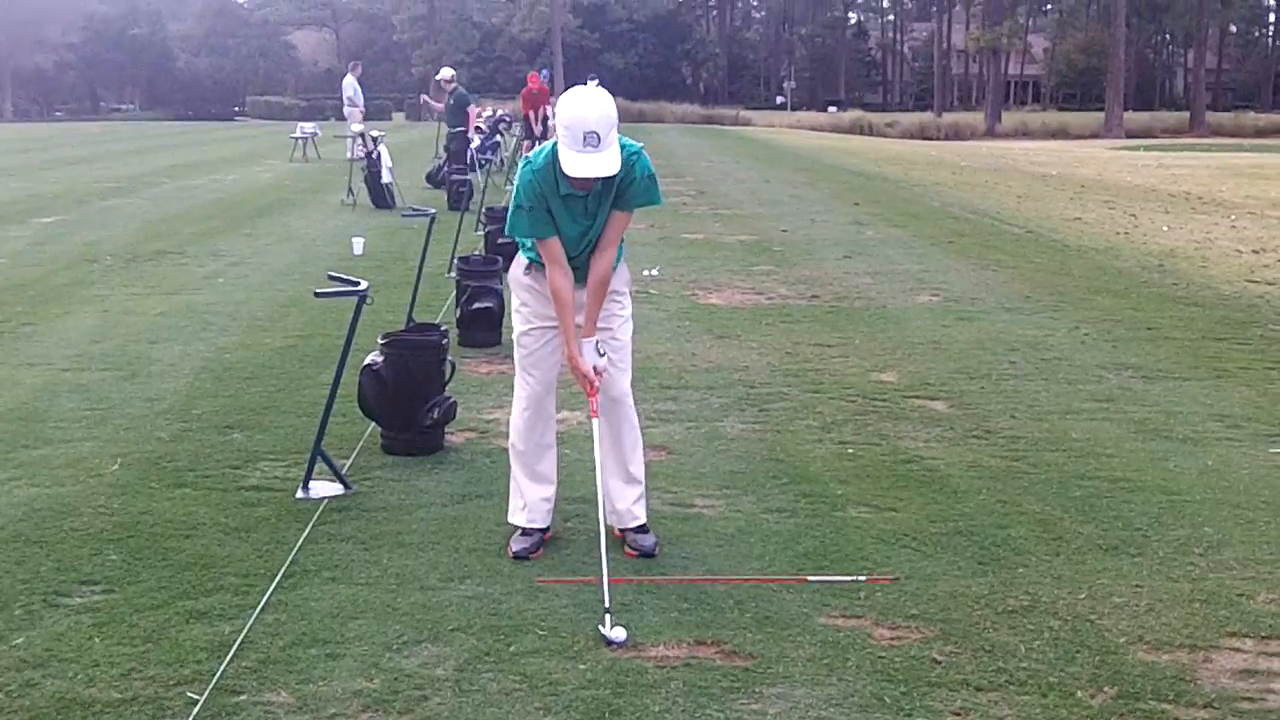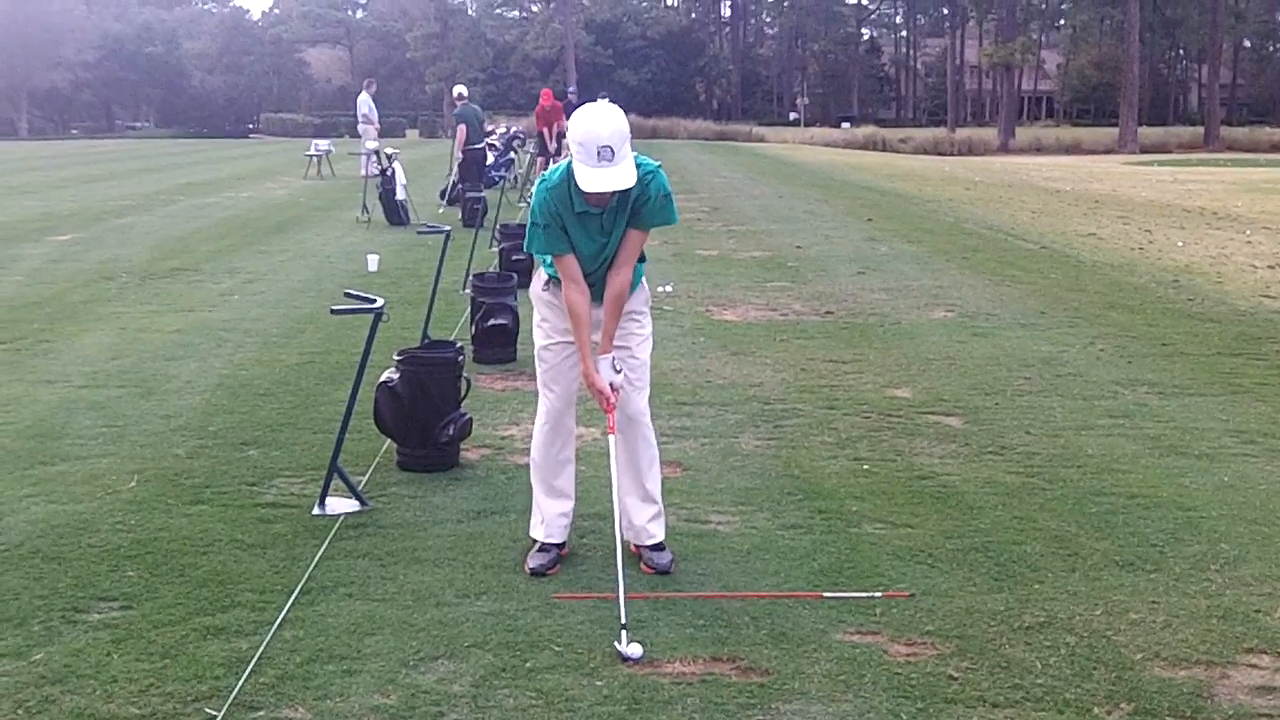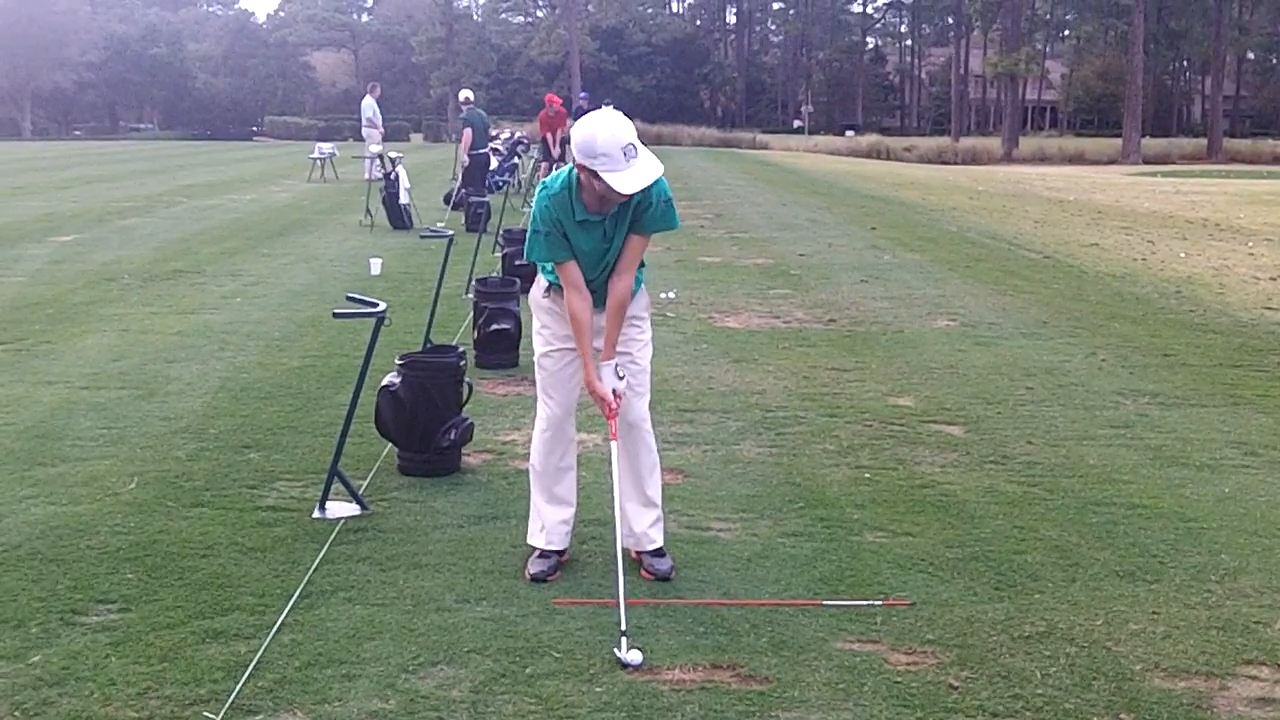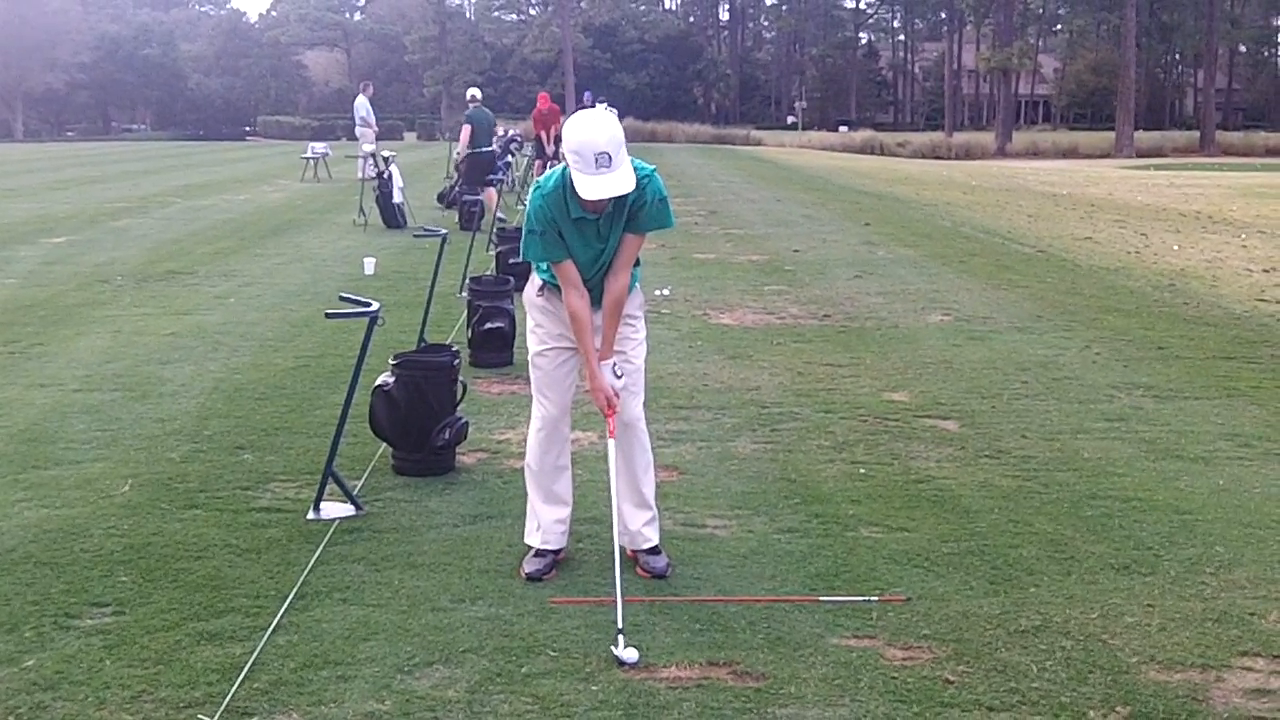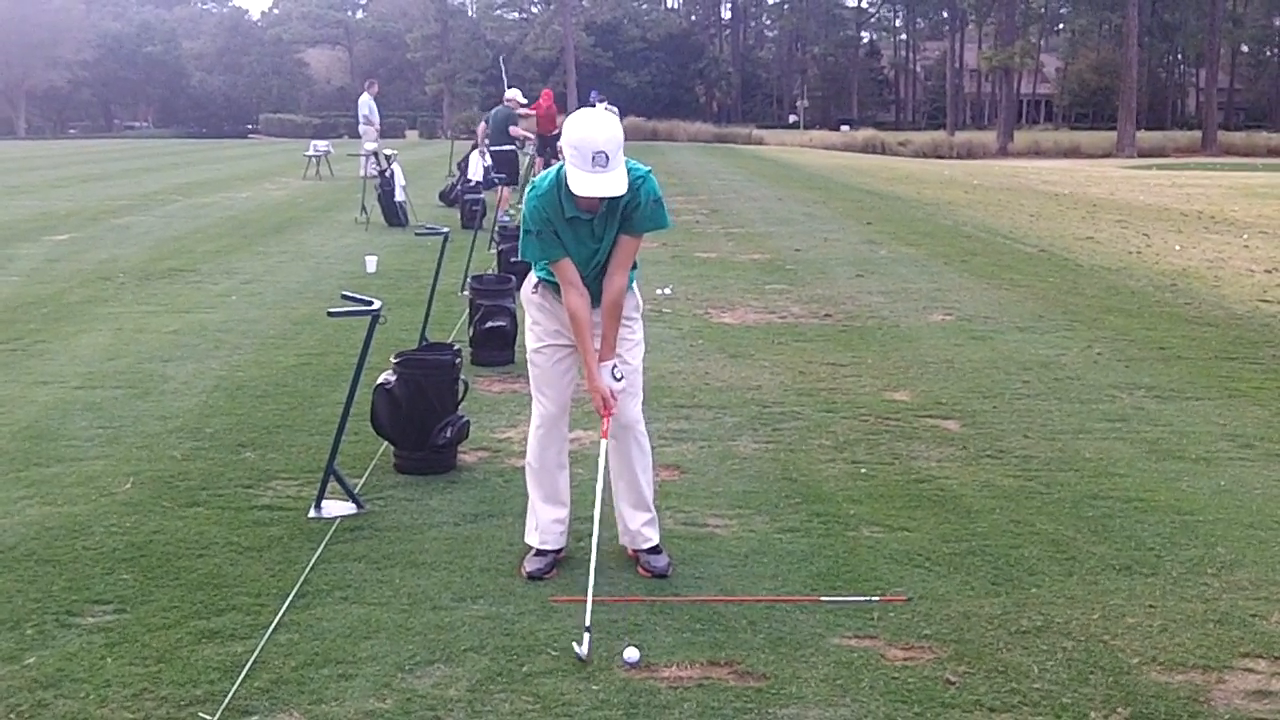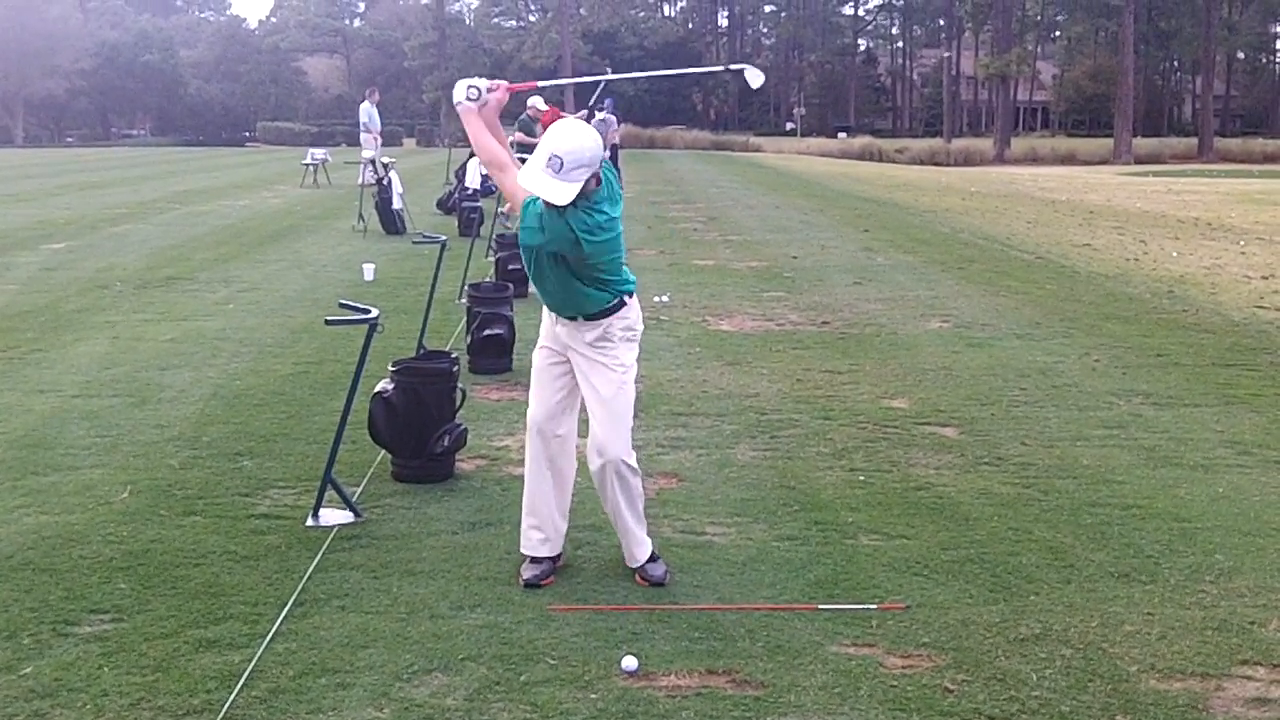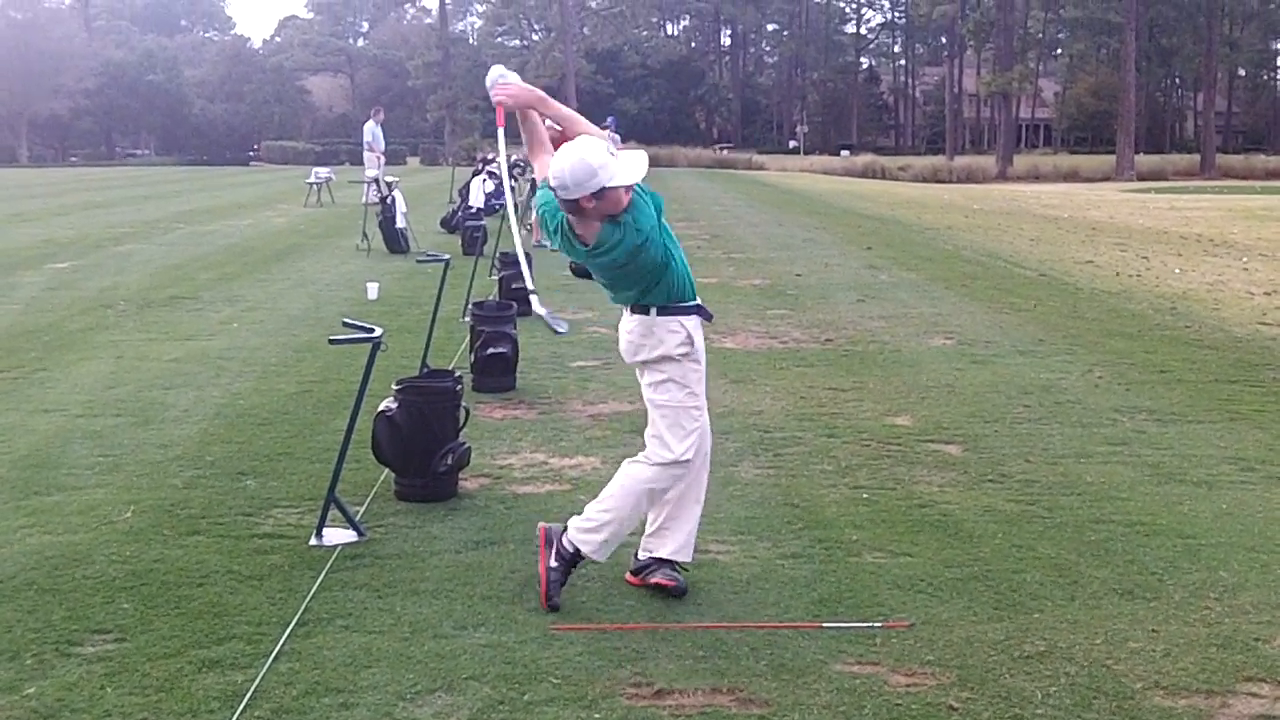
dt=0.7s
person 1, frame 1
left shoulder: (633, 162)
right shoulder: (535, 174)
left elbow: (605, 253)
right elbow: (557, 267)
left wrist: (590, 336)
right wrist: (572, 348)
left hip: (606, 281)
right hip: (539, 281)
left knee: (617, 393)
right knee: (533, 395)
left ankle: (630, 515)
right ankle: (532, 517)
person 1, frame 2
left shoulder: (649, 181)
right shoulder: (550, 192)
left elbow: (620, 271)
right elbow: (574, 285)
left wrist: (608, 353)
right wrist: (588, 365)
left hip: (626, 299)
right hip: (558, 299)
left knee: (634, 411)
right knee: (554, 411)
left ankle: (647, 532)
right ankle: (550, 532)
person 1, frame 3
left shoulder: (650, 189)
right shoulder: (551, 200)
left elbow: (622, 277)
right elbow: (576, 292)
left wrist: (610, 358)
right wrist: (590, 372)
left hip: (625, 305)
right hip: (559, 304)
left knee: (635, 417)
right knee: (554, 418)
left ankle: (646, 538)
right ankle: (551, 539)
person 1, frame 4
left shoulder: (644, 185)
right shoulder: (545, 199)
left elbow: (618, 275)
right elbow: (574, 290)
left wrist: (607, 356)
right wrist: (593, 370)
left hip: (621, 303)
right hip: (554, 303)
left knee: (630, 416)
right knee: (549, 417)
left ankle: (642, 536)
right ankle: (546, 538)
person 1, frame 5
left shoulder: (640, 187)
right shoulder: (541, 198)
left elbow: (616, 276)
right elbow: (571, 290)
left wrist: (607, 356)
right wrist: (590, 369)
left hip: (617, 306)
right hip: (551, 304)
left knee: (628, 420)
right knee: (549, 419)
left ankle: (642, 536)
right ankle: (546, 538)
person 1, frame 6
left shoulder: (568, 225)
right shoulder: (595, 167)
left elbow: (505, 173)
right elbow: (518, 173)
left wrist: (471, 116)
right wrist: (488, 117)
left hip: (606, 331)
right hip: (558, 322)
left knee: (609, 448)
right knee: (544, 428)
left ankle: (639, 551)
right ankle: (542, 546)
person 1, frame 7
left shoulder: (557, 210)
right shoulder: (635, 236)
left elbow: (539, 157)
right elbow: (585, 133)
left wrist: (527, 100)
right wrist: (533, 97)
left hip: (649, 322)
right hip: (668, 332)
left knee: (690, 438)
right knee: (672, 450)
left ankle: (655, 553)
right ankle: (571, 541)
